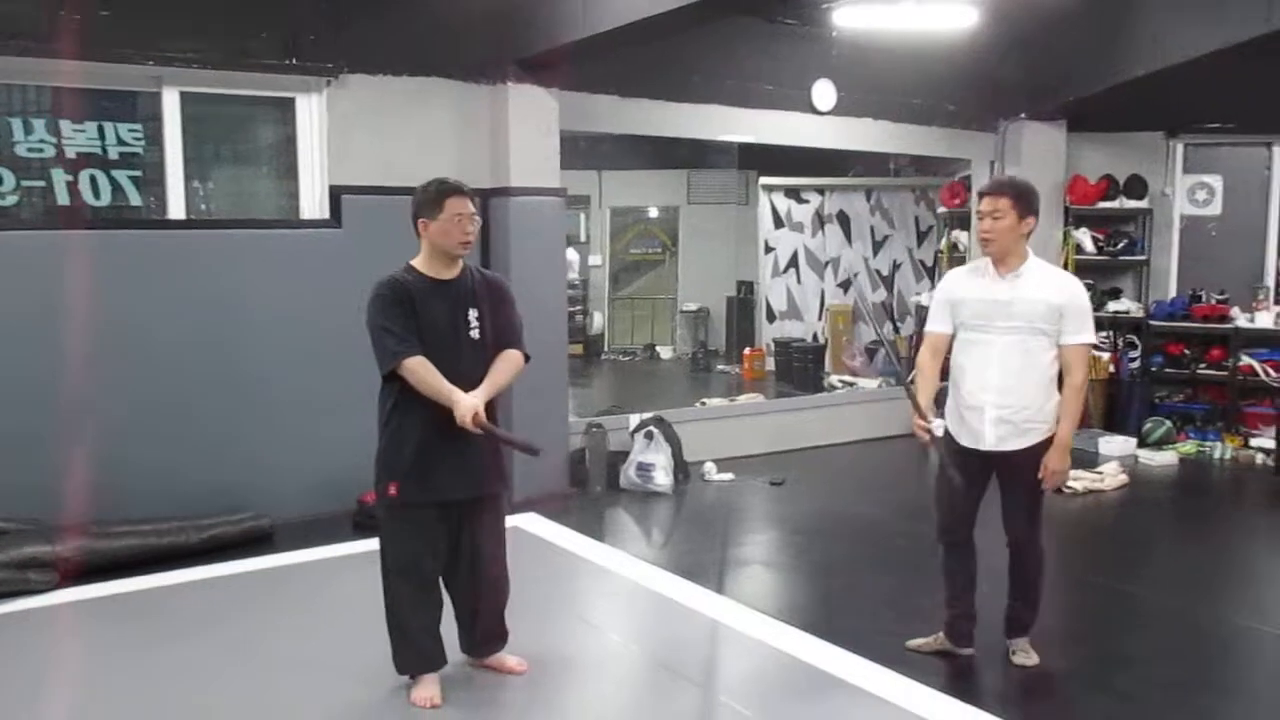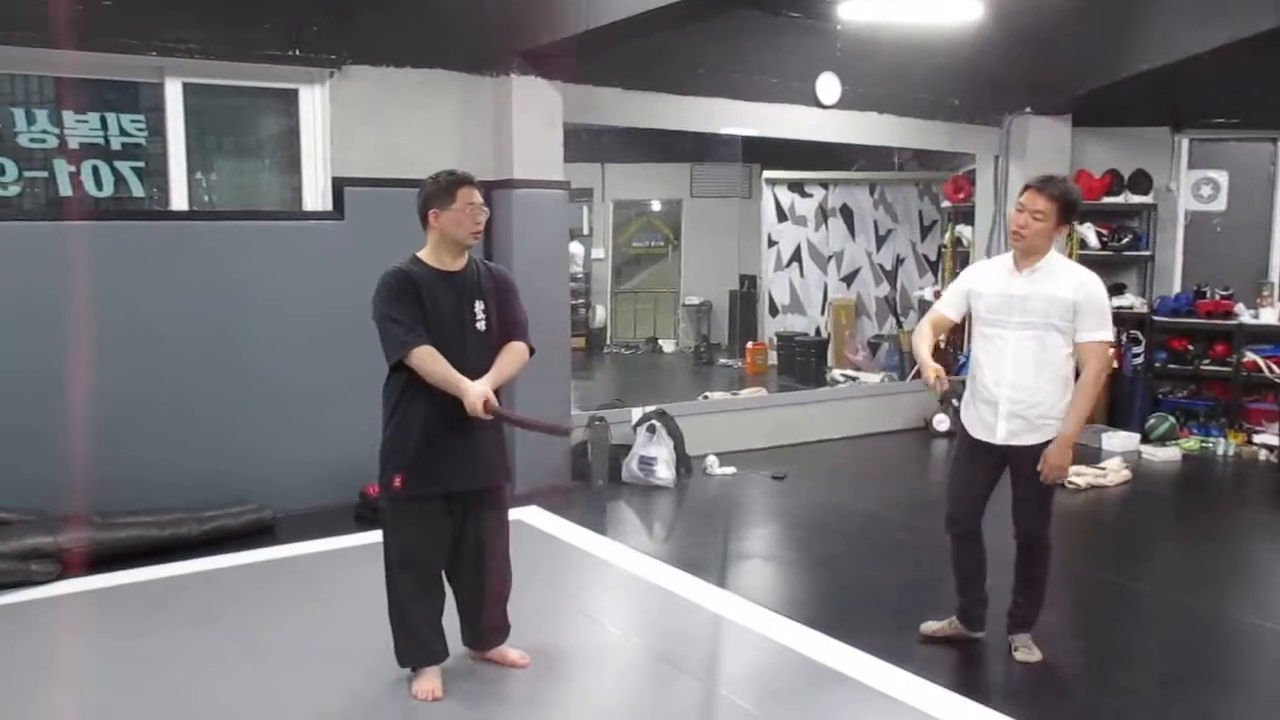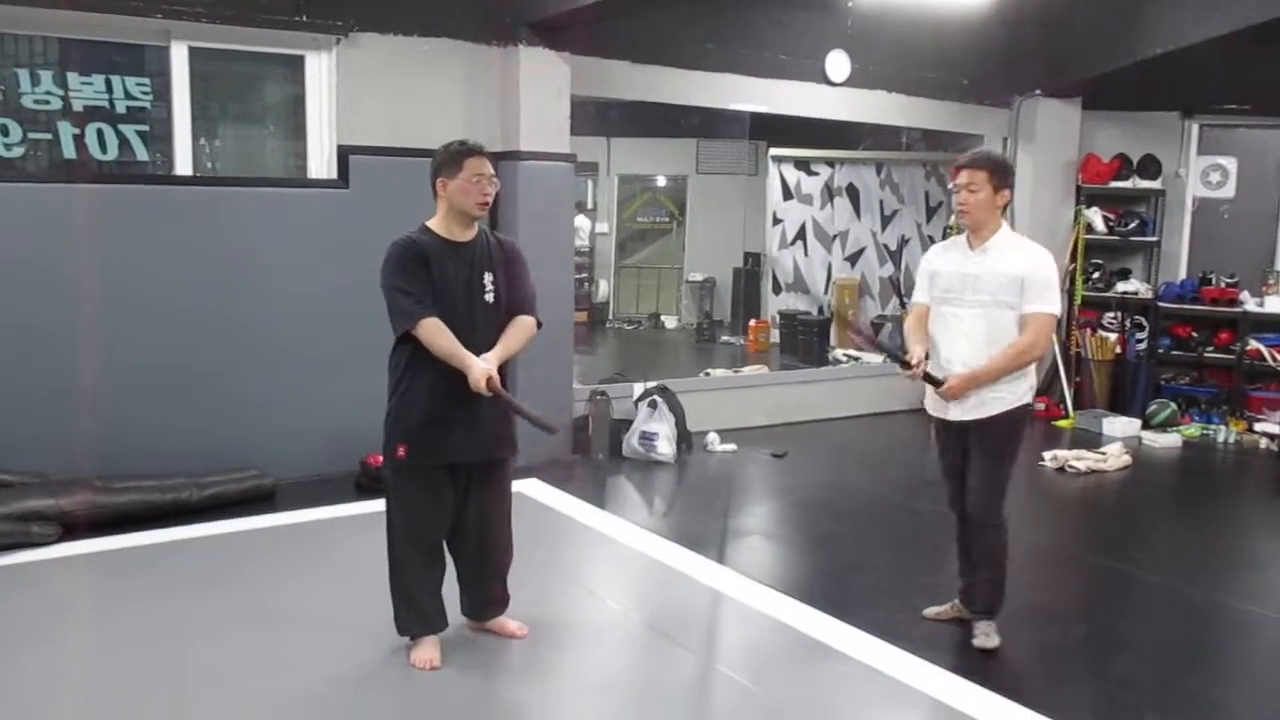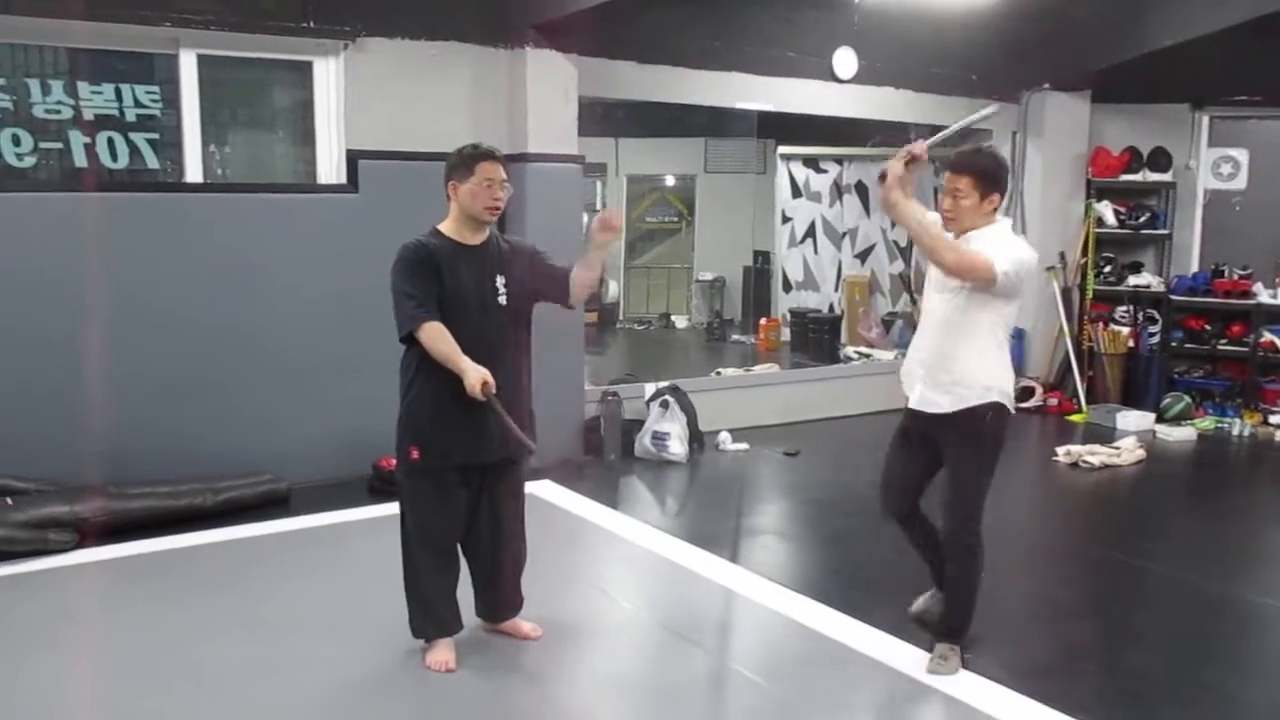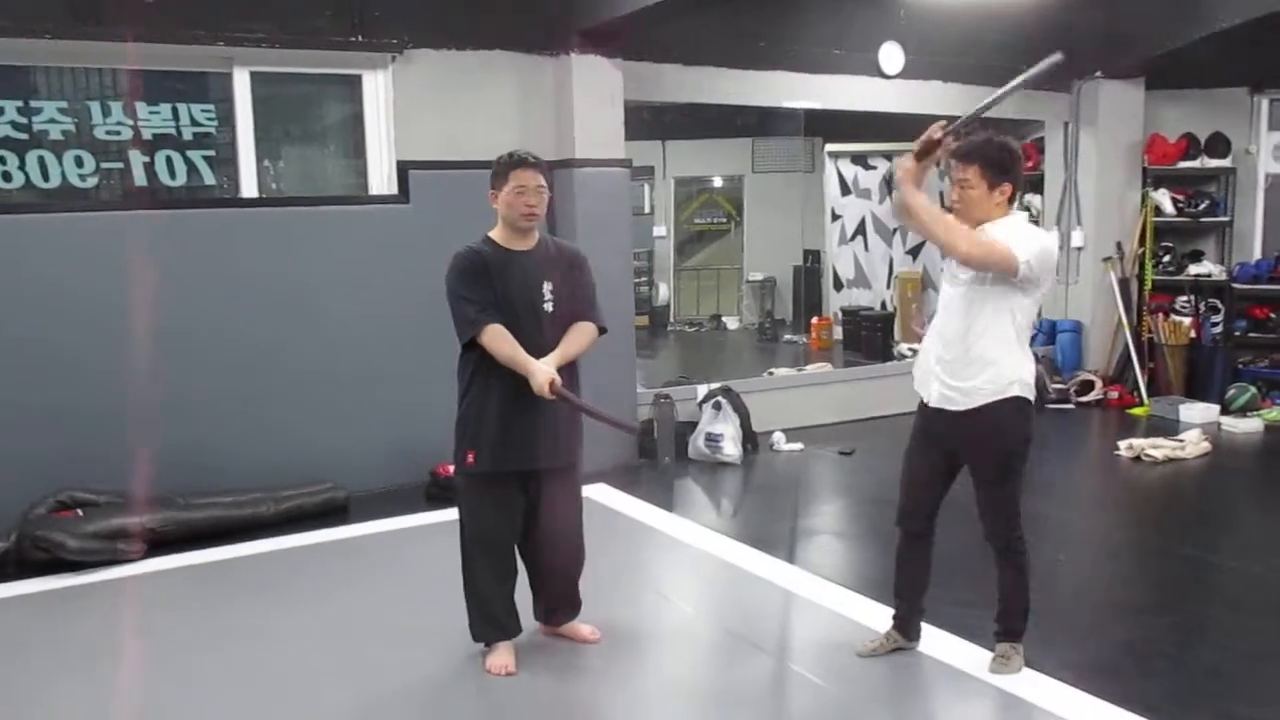
dt=0.7s
person 1, frame 1
left shoulder: (491, 289)
right shoulder: (393, 293)
left elbow: (513, 352)
right elbow: (408, 360)
left wrist: (481, 395)
right wrist: (455, 399)
left hip: (477, 447)
right hip: (413, 451)
left knee: (484, 559)
right knee: (413, 566)
left ankle: (485, 645)
right ankle: (424, 668)
person 1, frame 2
left shoulder: (496, 281)
right shoulder: (399, 284)
left elbow: (518, 344)
right elbow: (415, 351)
left wrist: (487, 383)
right wrist: (464, 388)
left hip: (481, 440)
right hip: (417, 443)
left knee: (486, 550)
right knee: (416, 558)
left ankle: (487, 638)
right ankle: (425, 660)
person 1, frame 3
left shoulder: (505, 253)
right shoulder: (408, 253)
left elbow: (526, 318)
right elbow: (422, 322)
left wrist: (494, 358)
right wrist: (469, 363)
left hip: (487, 413)
right hip: (423, 414)
left knee: (488, 522)
right knee: (419, 528)
left ankle: (486, 609)
right ankle: (423, 629)
person 1, frame 4
left shoulder: (516, 255)
right shoulder: (418, 255)
left elbow: (572, 287)
right elbow: (424, 323)
left wrist: (599, 245)
right wrist: (463, 367)
left hip: (503, 417)
right hip: (434, 420)
left knee: (502, 525)
right knee: (431, 530)
left ankle: (499, 609)
right ankle: (436, 631)
person 1, frame 5
left shoulder: (569, 260)
right shoulder: (470, 264)
left elbow: (587, 323)
right elbow: (486, 329)
left wrist: (552, 362)
right wrist: (530, 368)
left hip: (556, 416)
right hip: (490, 420)
left knee: (559, 527)
right knee: (490, 534)
left ankle: (558, 614)
right ankle: (498, 635)
person 2, frame 1
left shoulder: (1062, 289)
right shoulder: (955, 283)
left elbow: (1076, 373)
right elbow: (932, 352)
left wrist: (1061, 445)
right wrist: (923, 408)
left hip: (1029, 440)
right hip: (964, 437)
left knee: (1024, 540)
right knee: (953, 534)
left ankle: (1019, 635)
right ankle: (957, 633)
person 2, frame 2
left shoulder: (1082, 285)
right shoulder: (979, 274)
left elbow: (1094, 368)
right elbow: (931, 324)
left wrist: (1066, 439)
right wrist: (927, 358)
left hip: (1042, 436)
right hip: (977, 426)
left knee: (1032, 534)
right knee: (961, 521)
left ankle: (1021, 629)
right ankle: (970, 617)
person 2, frame 3
left shoulder: (1031, 260)
right shoulder: (937, 256)
left elbow: (1035, 343)
right elbow: (918, 318)
left wrist: (971, 380)
right wrist: (918, 350)
left hip: (1000, 408)
right hip: (947, 406)
left knee: (985, 509)
right knee: (962, 508)
left ankle: (989, 614)
right ankle: (971, 598)
person 2, frame 4
left shoulder: (1013, 254)
right shoulder: (946, 233)
left elbow: (954, 263)
right elbow: (902, 207)
left wrist: (901, 196)
right wrist: (898, 174)
left hip: (975, 408)
right hip: (923, 400)
left knee: (962, 525)
right knee: (897, 500)
left ankle: (950, 638)
right ankle: (947, 585)
person 2, frame 5
left shoulder: (1034, 244)
right shoulder: (968, 235)
left elbow: (965, 248)
right elbow: (910, 214)
left wrist: (911, 184)
right wrist: (923, 163)
left hip: (996, 407)
right hip: (938, 402)
left knee: (1002, 531)
right knee: (913, 519)
left ankle: (1010, 639)
right ankle: (905, 626)
